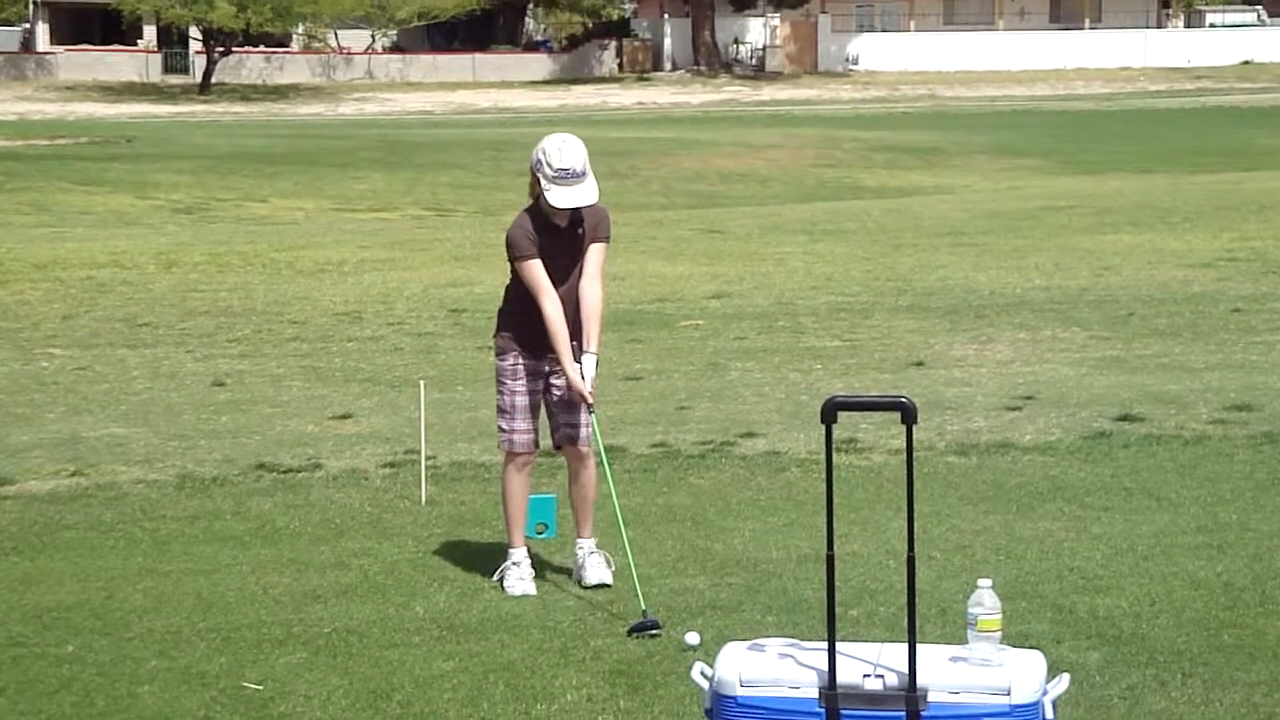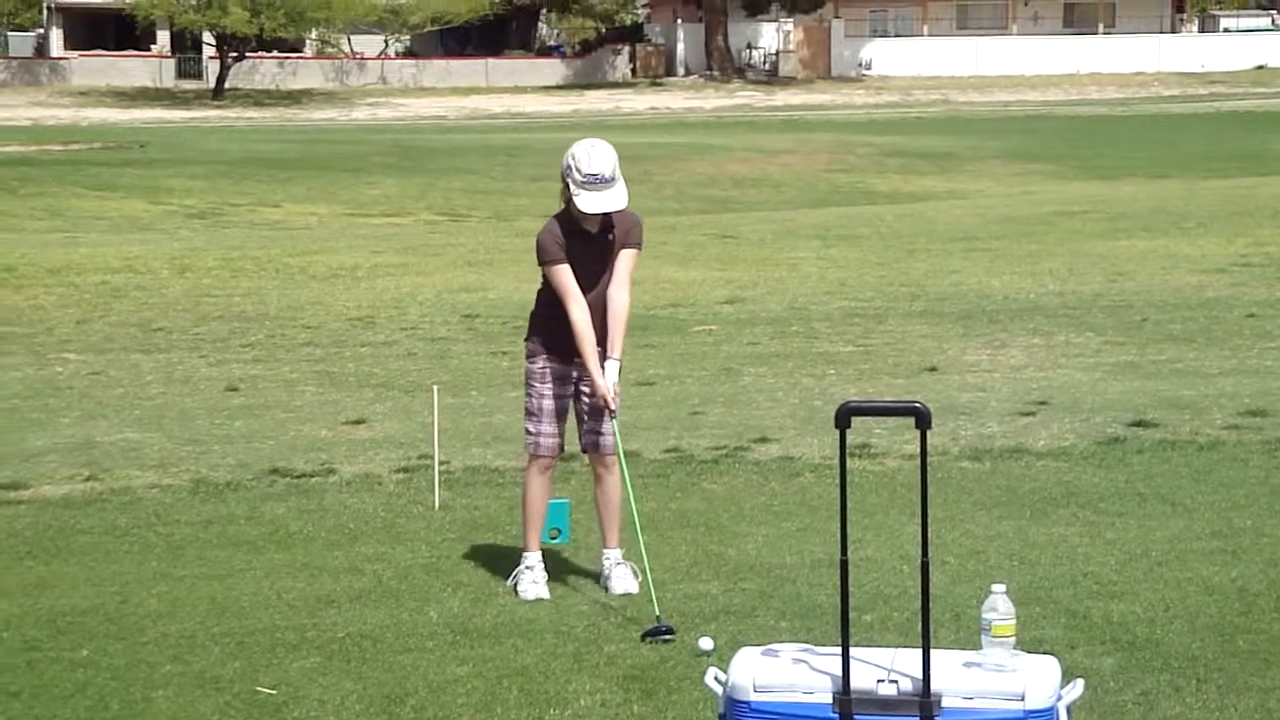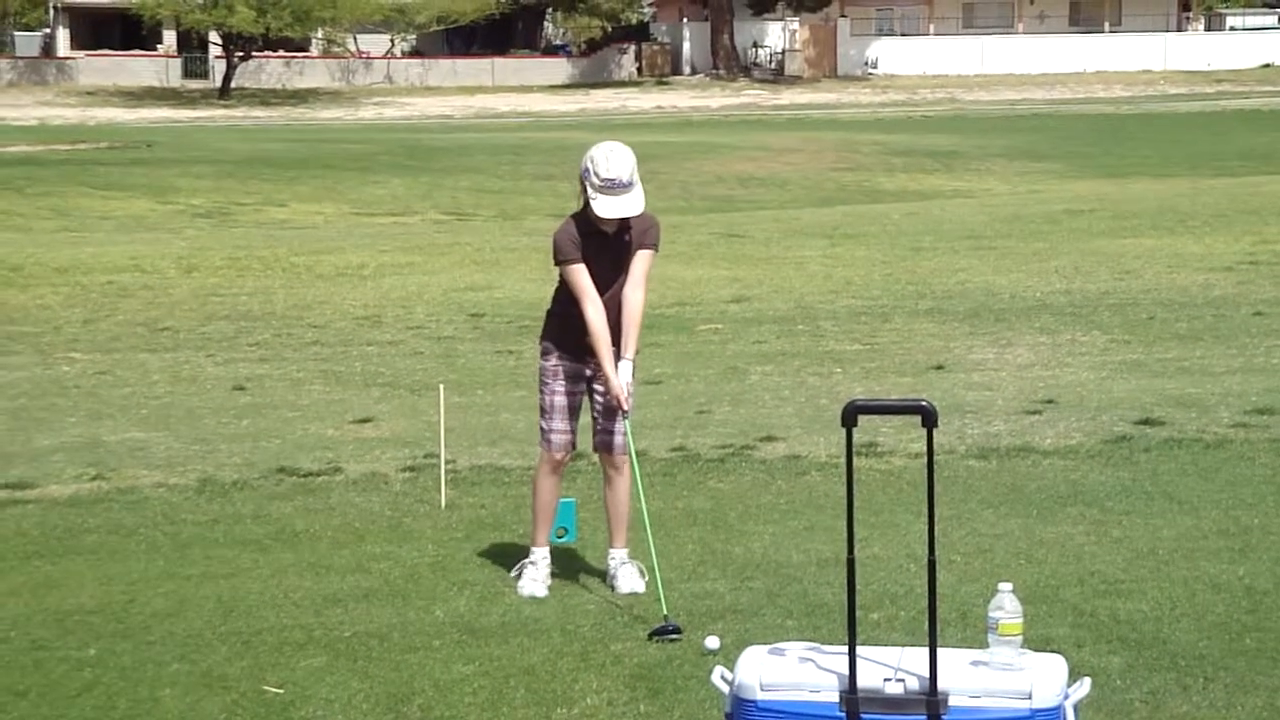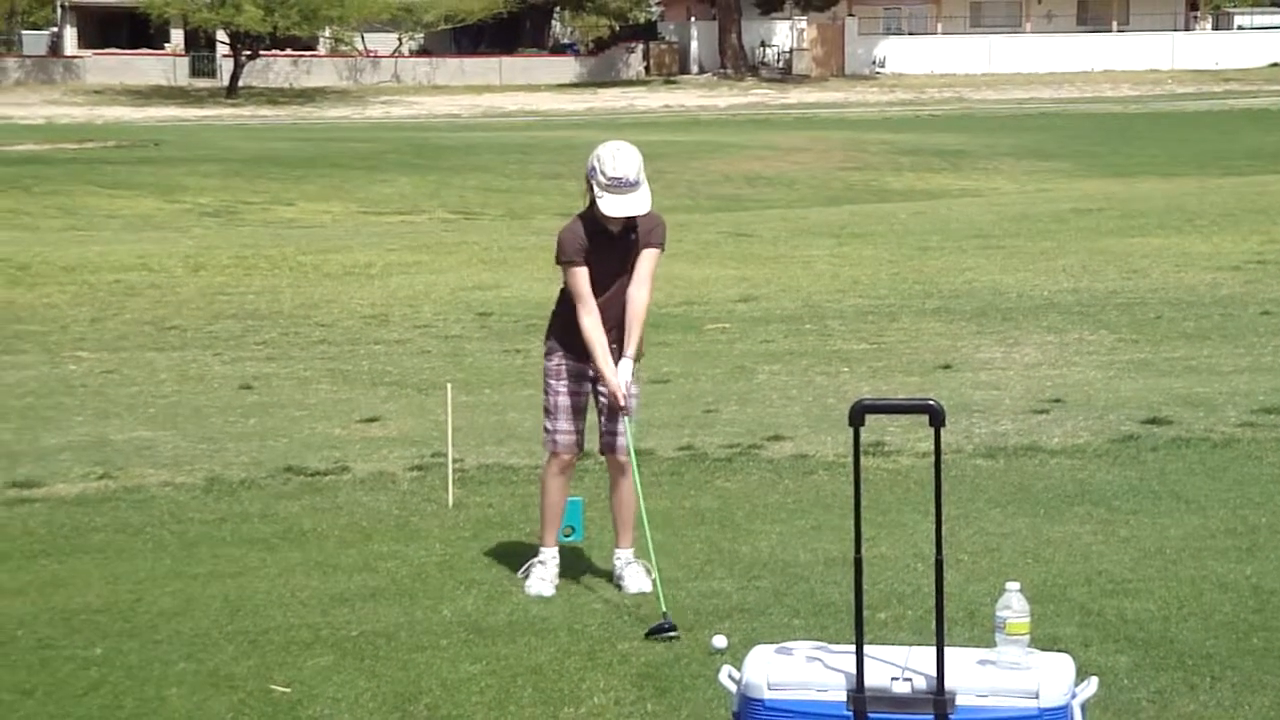
dt=0.3s
person 1, frame 1
left shoulder: (596, 219)
right shoulder: (522, 232)
left elbow: (590, 287)
right elbow: (547, 302)
left wrist: (589, 357)
right wrist: (568, 370)
left hip: (570, 348)
right hip: (521, 349)
left knee: (580, 449)
right knee: (520, 453)
left ankle: (587, 547)
right ankle: (517, 557)
person 1, frame 2
left shoulder: (629, 226)
right shoulder: (552, 236)
left elbow: (619, 293)
right elbow: (575, 307)
left wrist: (613, 363)
right wrist: (594, 375)
left hip: (599, 353)
right hip: (551, 352)
left knee: (605, 456)
right knee: (542, 456)
left ankle: (613, 558)
right ankle: (531, 561)
person 1, frame 3
left shoulder: (645, 227)
right shoulder: (569, 236)
left elbow: (633, 294)
right elbow: (590, 306)
left wrist: (626, 362)
right wrist: (609, 374)
left hip: (615, 353)
right hip: (565, 352)
left knee: (616, 456)
right knee: (555, 453)
left ankle: (619, 557)
right ankle: (538, 556)
person 1, frame 4
left shoulder: (651, 227)
right shoulder: (573, 236)
left elbow: (638, 293)
right elbow: (587, 310)
left wrist: (627, 362)
right wrist: (606, 373)
left hip: (619, 355)
right hip: (569, 352)
left knee: (620, 457)
right knee: (561, 455)
left ankle: (625, 558)
right ankle: (547, 557)
